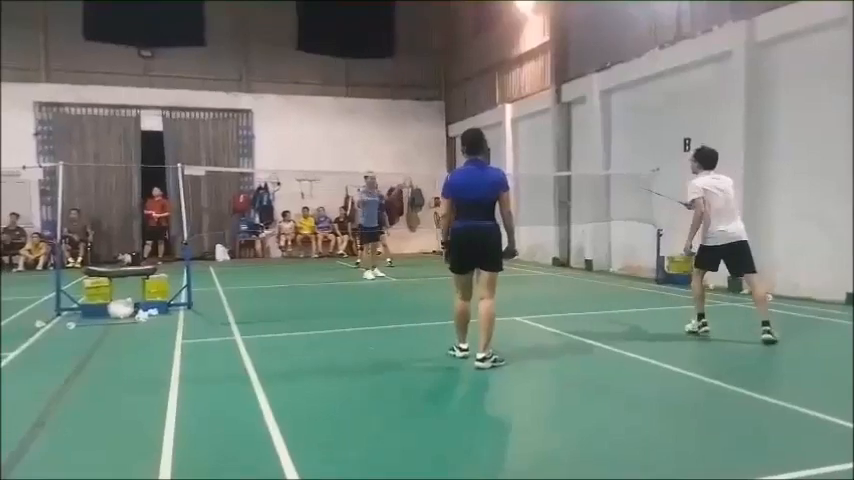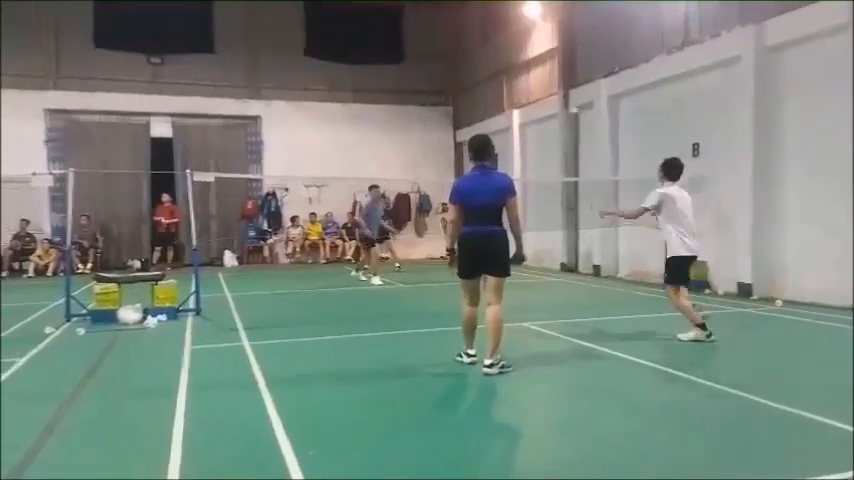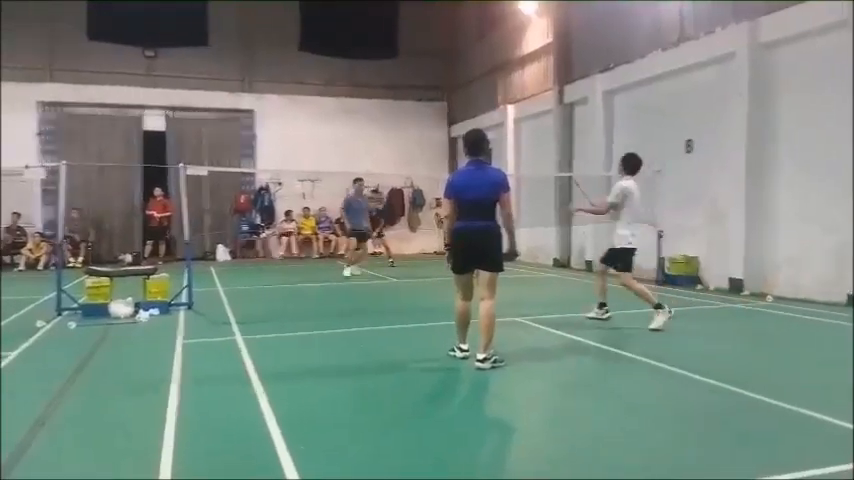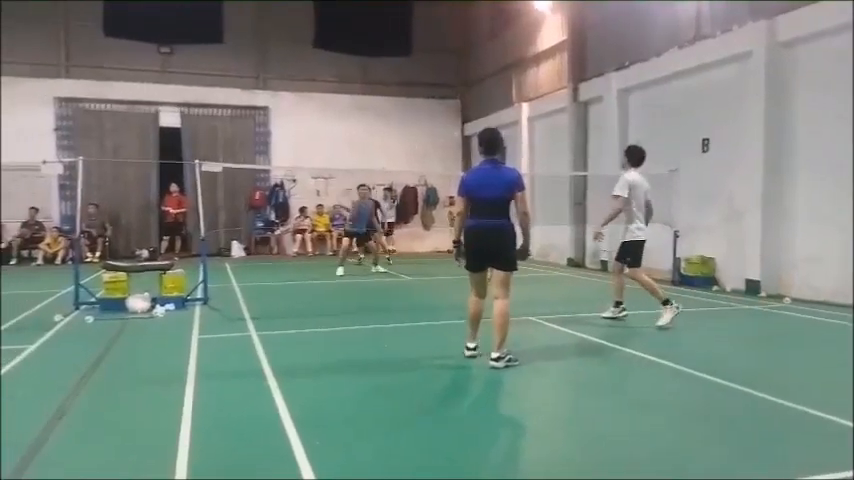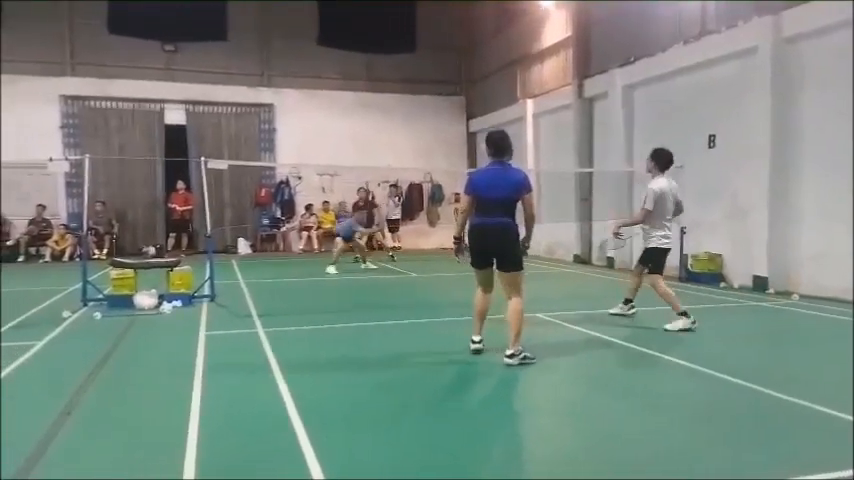
dt=0.3s
person 1, frame 1
left shoulder: (453, 178)
right shoulder: (497, 176)
left elbow: (445, 215)
right elbow: (506, 213)
left wrist: (445, 243)
right wrist: (512, 242)
left hip: (461, 237)
right hip: (488, 237)
left knee: (462, 296)
right knee: (487, 297)
left ankle: (461, 346)
right ankle: (484, 354)
person 1, frame 2
left shoulder: (460, 184)
right shoulder: (504, 181)
left elbow: (454, 221)
right elbow: (514, 218)
left wrist: (450, 249)
right wrist: (519, 247)
left hip: (468, 243)
right hip: (495, 242)
left knee: (470, 301)
right knee: (494, 302)
left ankle: (469, 351)
right ankle: (492, 360)
person 1, frame 3
left shoulder: (455, 179)
right shoulder: (498, 177)
left elbow: (449, 216)
right elbow: (507, 214)
left wrist: (448, 245)
right wrist: (512, 243)
left hip: (462, 238)
right hip: (488, 238)
left knee: (463, 296)
right knee: (487, 298)
left ankle: (461, 346)
right ankle: (484, 354)
person 1, frame 4
left shoulder: (468, 177)
right shoulder: (512, 176)
left elbow: (461, 213)
right elbow: (523, 212)
left wrist: (457, 241)
right wrist: (526, 242)
left hip: (475, 236)
right hip: (502, 236)
left knee: (476, 294)
right knee: (501, 296)
left ankle: (471, 344)
right ankle: (498, 353)
person 1, frame 5
left shoulder: (476, 177)
right shoulder: (520, 177)
left elbow: (465, 210)
right elbow: (530, 214)
left wrist: (458, 237)
right wrist: (527, 237)
left hip: (479, 234)
right hip: (505, 234)
left knee: (483, 288)
right knee: (514, 294)
left ankle: (476, 338)
right ankle: (513, 350)
person 2, frame 1
left shoulder: (696, 183)
right shoulder: (727, 181)
left elbow: (699, 212)
left wrist: (689, 239)
left hip: (713, 239)
right hip: (737, 236)
left knee: (697, 275)
right knee: (754, 282)
left ankle: (700, 321)
right ankle: (766, 327)
person 2, frame 2
left shoulder: (661, 193)
right shoulder: (684, 195)
left elbow: (635, 214)
left wrist: (610, 212)
left hip: (678, 250)
right hip: (690, 249)
left knee: (674, 292)
right knee: (680, 288)
left ankle: (701, 329)
right ankle: (698, 322)
person 2, frame 3
left shoulder: (622, 185)
right shoulder: (633, 187)
left elbow: (604, 209)
left wrist: (581, 209)
left hip: (624, 242)
right hip: (621, 241)
left knee: (626, 281)
right knee: (601, 270)
left ankle: (661, 309)
right ankle: (602, 308)
person 2, frame 4
left shoulder: (626, 178)
right shoulder: (642, 181)
left elbow: (619, 207)
right elbow: (650, 210)
left wrist: (601, 226)
left hip: (633, 235)
right hip: (631, 234)
left knee: (636, 274)
right knee: (617, 269)
left ankle: (669, 305)
right ankle: (618, 307)
person 2, frame 5
left shoulder: (654, 188)
right shoulder: (671, 184)
left elbow: (641, 218)
right elbow: (679, 209)
left wrist: (619, 224)
left hip: (657, 241)
right hip: (660, 239)
left knee: (655, 282)
right knee: (637, 271)
left ankle: (685, 317)
right ankle: (627, 305)
